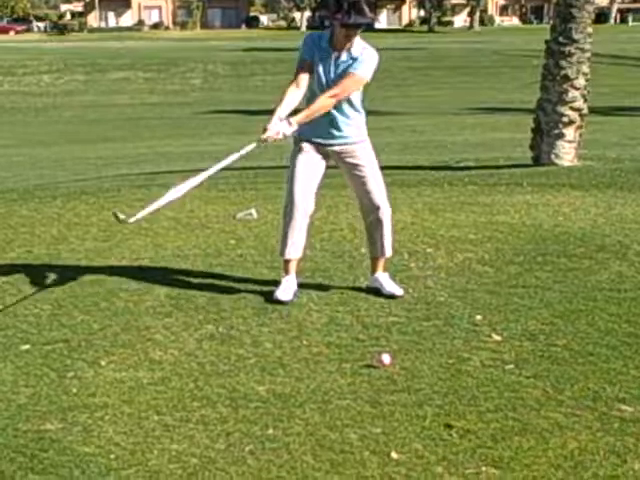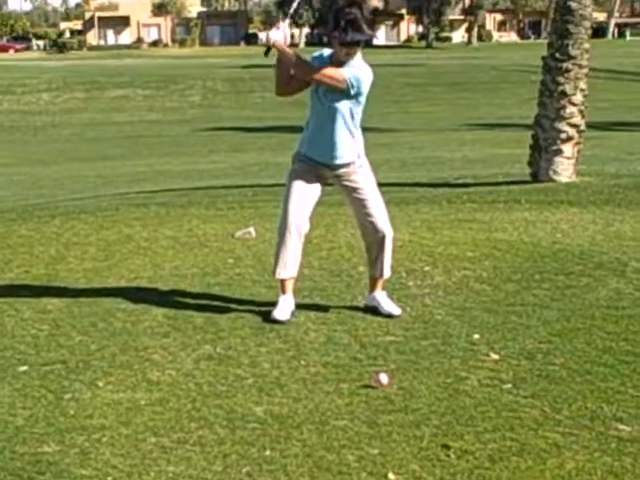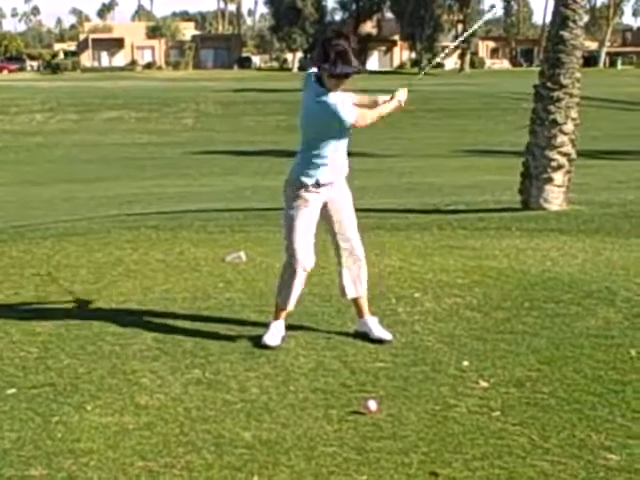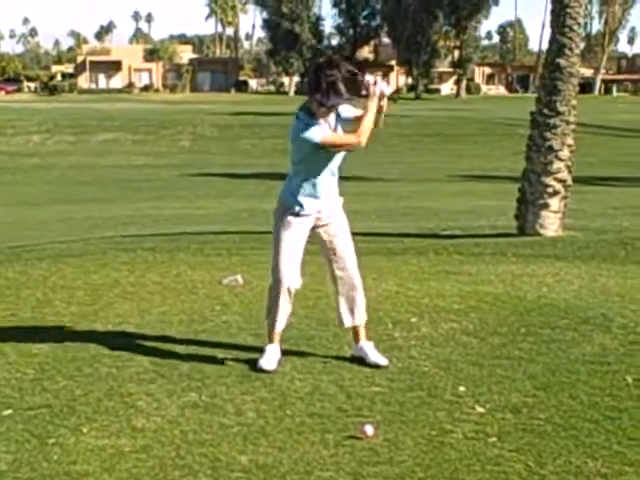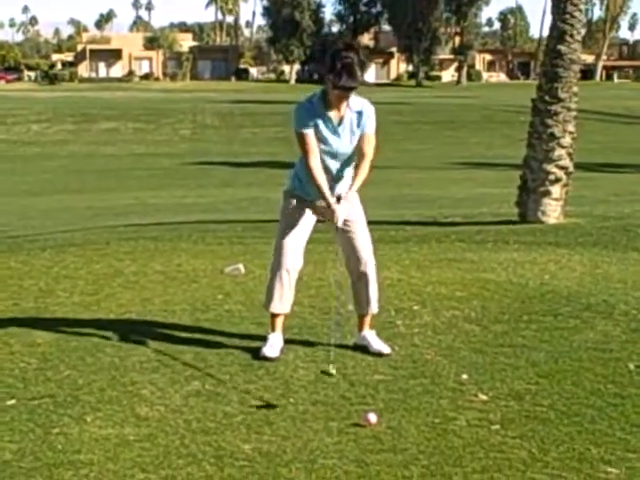
dt=0.7s
person 1, frame 1
left shoulder: (368, 56)
right shoulder: (311, 43)
left elbow: (333, 96)
right elbow: (299, 85)
left wrist: (291, 123)
right wrist: (276, 117)
left hip: (353, 140)
right hip: (311, 139)
left knee: (377, 205)
right knee: (298, 204)
left ankle: (378, 274)
right ankle: (289, 278)
person 1, frame 2
left shoulder: (360, 74)
right shoulder: (323, 57)
left elbow: (309, 72)
right elbow: (284, 89)
left wrist: (281, 46)
right wrist: (280, 48)
left hip: (350, 163)
right hip: (310, 159)
left knee: (380, 228)
right knee: (292, 224)
left ankle: (376, 294)
right ankle: (286, 298)
person 1, frame 3
left shoulder: (311, 77)
right shoulder: (331, 109)
left elbow: (352, 99)
right elbow: (365, 120)
left wrist: (382, 99)
right wrist: (394, 104)
left hip: (333, 184)
right hip: (306, 187)
left knee: (352, 250)
right knee: (299, 258)
left ankle: (365, 319)
right ankle: (277, 323)
person 1, frame 4
left shoulder: (332, 109)
right shoulder: (306, 130)
left elbow: (366, 119)
right elbow: (357, 140)
left wrist: (379, 100)
right wrist: (372, 99)
left hip: (329, 208)
right hip: (296, 211)
left knee: (349, 274)
right knee: (285, 279)
left ankle: (361, 343)
right ankle: (273, 346)
person 1, frame 5
left shoulder: (365, 110)
right shoulder: (305, 110)
left elbow: (365, 157)
right elbow: (312, 160)
left wrist: (346, 199)
right wrist: (329, 202)
left hip: (345, 194)
right hip: (304, 195)
left knee: (364, 261)
right knee: (286, 260)
left ankle: (365, 332)
right ankle: (276, 334)
